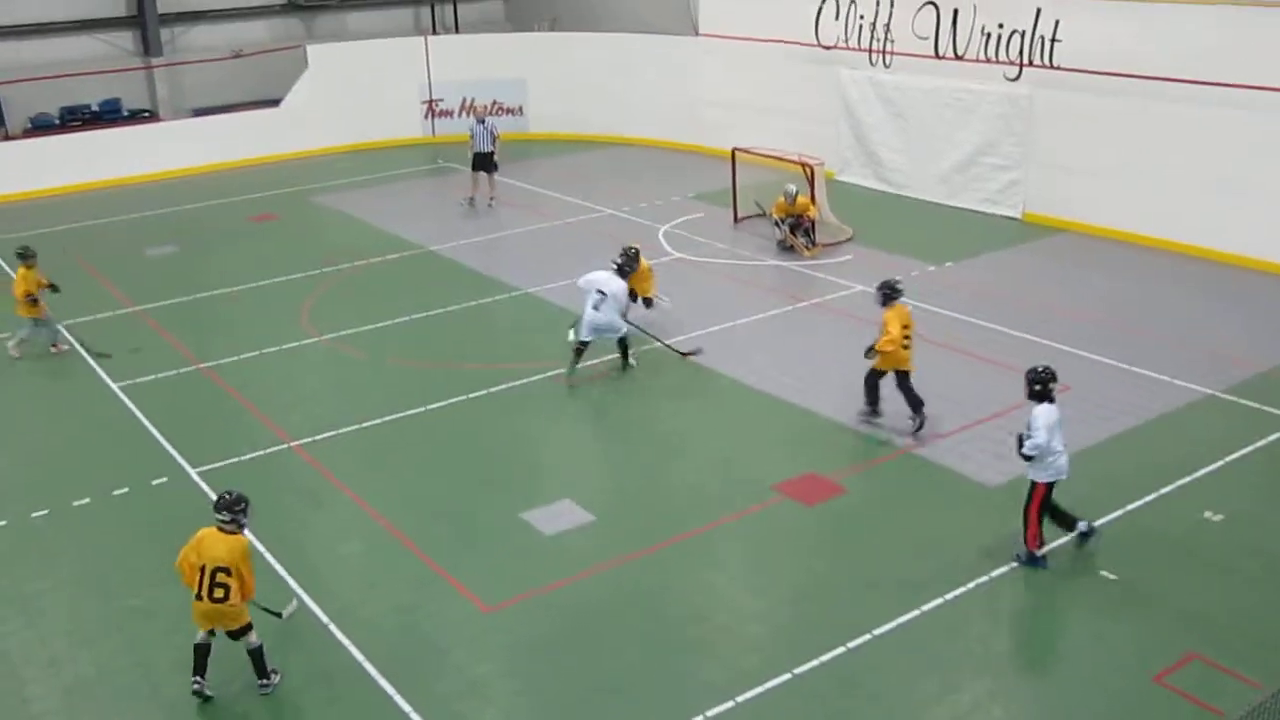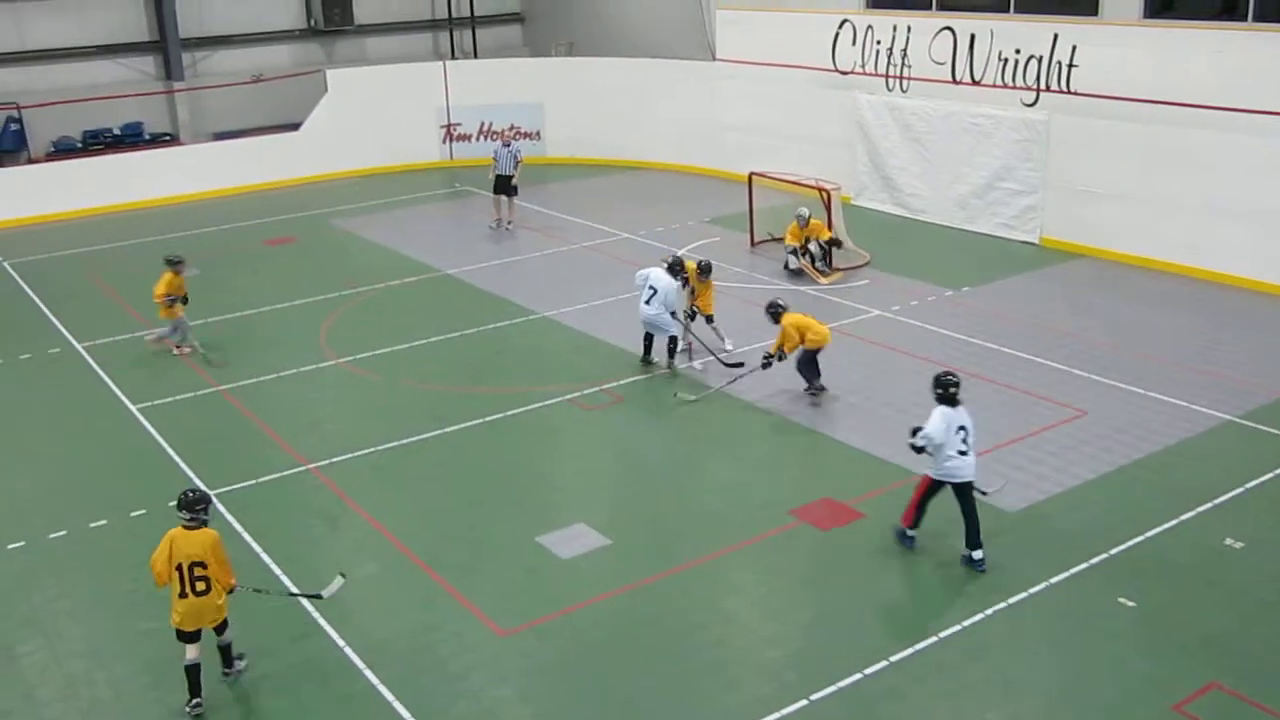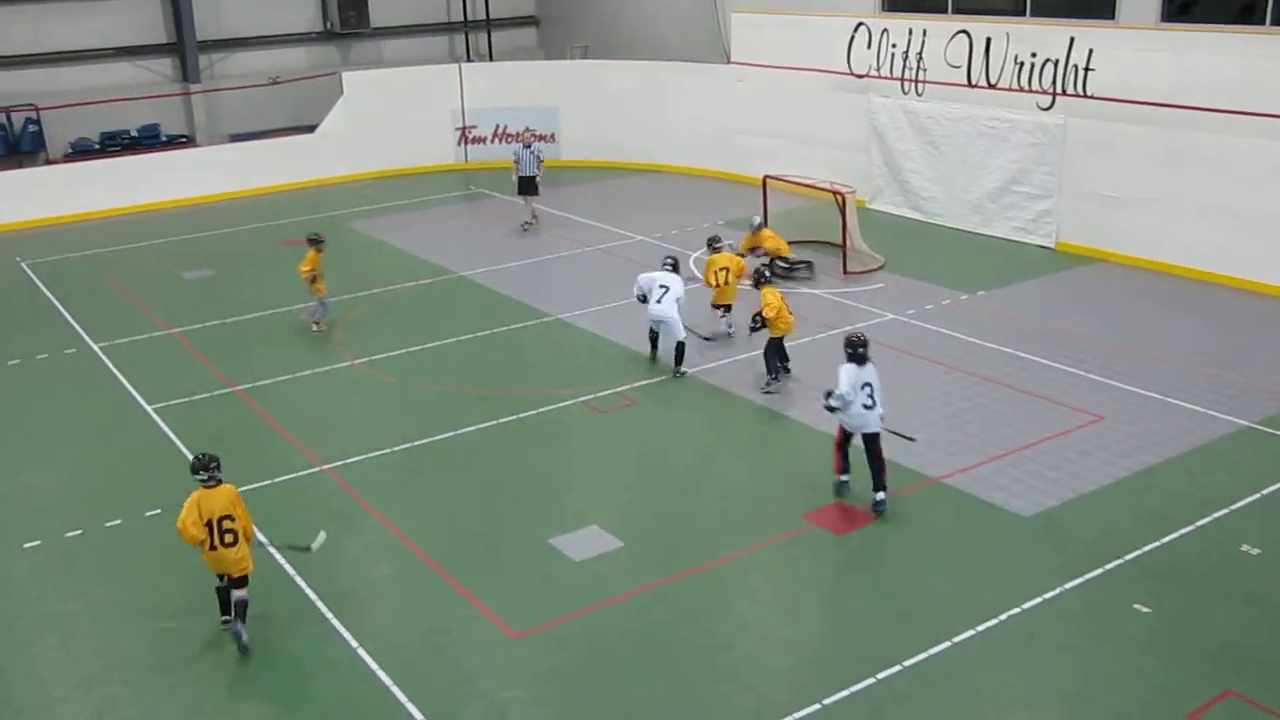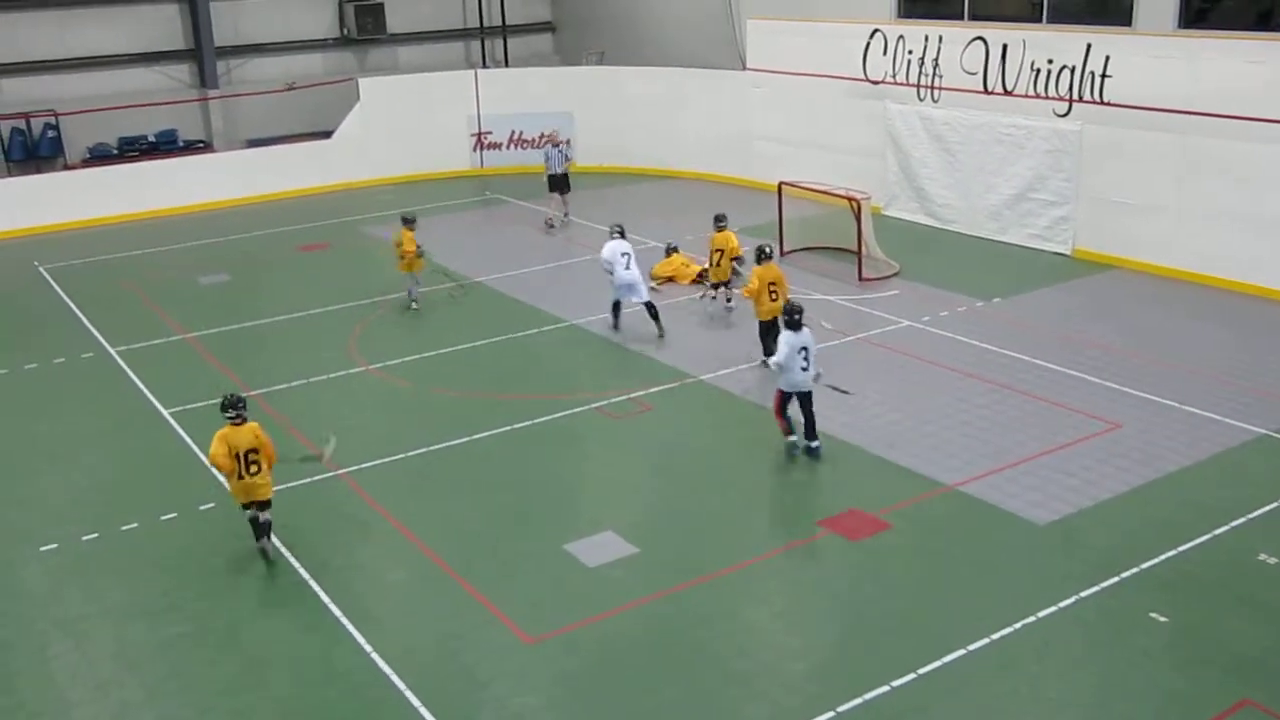
dt=0.7s
person 1, frame 1
left shoulder: (203, 535)
right shoulder: (241, 544)
left elbow: (184, 563)
right elbow: (247, 580)
right wrist: (246, 594)
left hip: (201, 603)
right hip: (228, 605)
left knee: (204, 633)
right knee: (250, 637)
left ankle: (198, 679)
right ankle: (265, 679)
person 1, frame 2
left shoulder: (172, 537)
right shoulder: (211, 537)
left elbow: (158, 565)
right elbow: (222, 568)
right wrist: (230, 585)
left hip: (186, 605)
right hip: (212, 599)
left knee: (191, 649)
right knee: (223, 633)
left ankle: (195, 700)
right ankle: (229, 667)
person 1, frame 3
left shoulder: (196, 499)
right shoulder: (231, 491)
left elbow: (185, 526)
right elbow: (245, 520)
left wrist: (201, 540)
right wrist: (247, 539)
left hip: (213, 553)
right hip: (236, 551)
left knee: (221, 580)
right knee: (240, 590)
left ankle: (226, 617)
right ankle: (239, 622)
person 1, frame 4
left shoulder: (223, 435)
right shoulder: (254, 428)
left elbow: (216, 457)
right elbow: (269, 451)
left wrist: (229, 470)
right wrist: (268, 467)
left hip: (239, 484)
right hip: (260, 480)
left knee: (250, 510)
right knee: (264, 513)
left ankle: (261, 540)
right ankle: (264, 541)
person 2, frame 1
left shoulder: (1040, 412)
right shoulder: (1048, 406)
left elbow: (1039, 442)
left wrist: (1025, 448)
right wrist: (1026, 442)
left hip: (1045, 469)
right hip: (1053, 464)
left knee: (1033, 510)
right knee: (1044, 504)
left ankle: (1035, 553)
right ankle: (1082, 528)
person 2, frame 2
left shoulder: (941, 413)
right shoulder: (962, 412)
left elbow: (932, 435)
left wrist: (918, 439)
left hip: (942, 469)
right hip: (966, 467)
left knee: (919, 499)
right knee: (969, 511)
left ankle: (908, 533)
right ankle: (977, 555)
person 2, frame 3
left shoulder: (847, 369)
right shoulder: (870, 368)
left elbow: (844, 393)
left wrist: (832, 402)
left hip: (852, 417)
right hip: (872, 419)
left knee: (841, 446)
right knee: (875, 458)
left ankle: (842, 479)
right ankle: (880, 496)
person 2, frame 4
left shoulder: (785, 336)
right shoulder: (806, 332)
left elbow: (782, 359)
right elbow: (812, 354)
left wrist: (772, 362)
right wrist: (814, 372)
left hip: (788, 381)
right hip: (806, 379)
left knee: (780, 410)
right knee: (807, 411)
left ankle: (792, 439)
right ankle: (813, 445)
